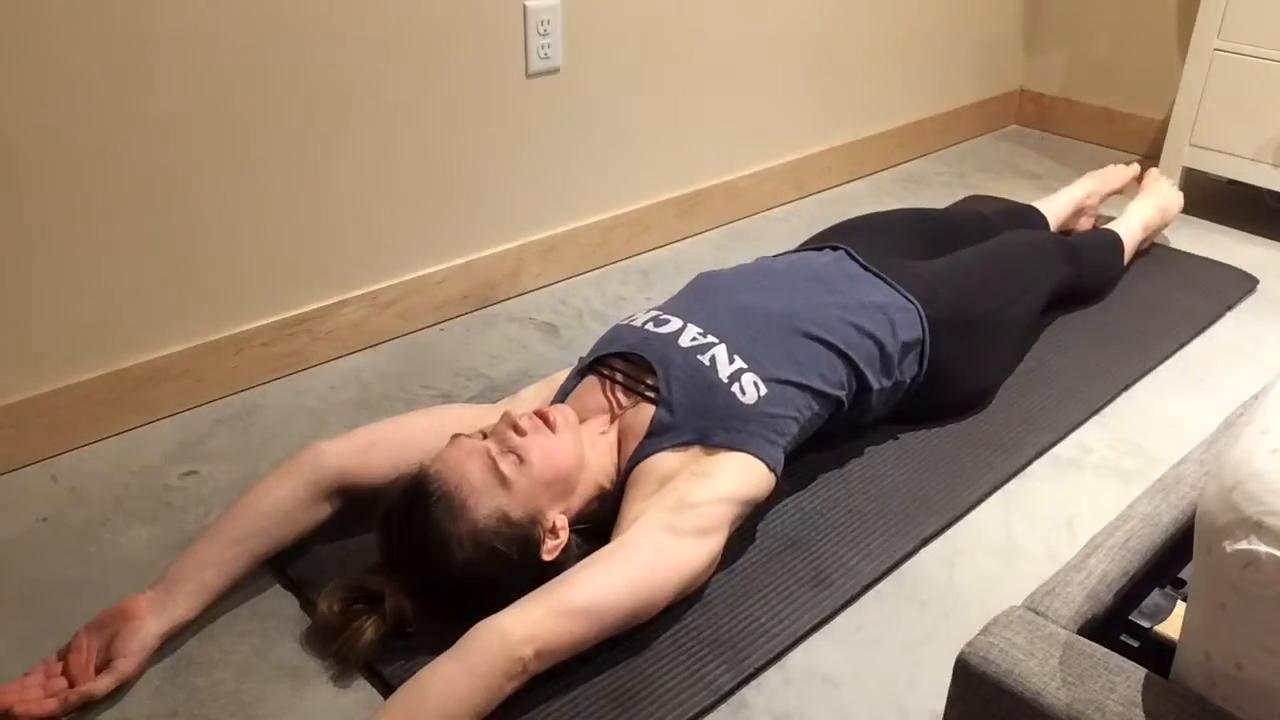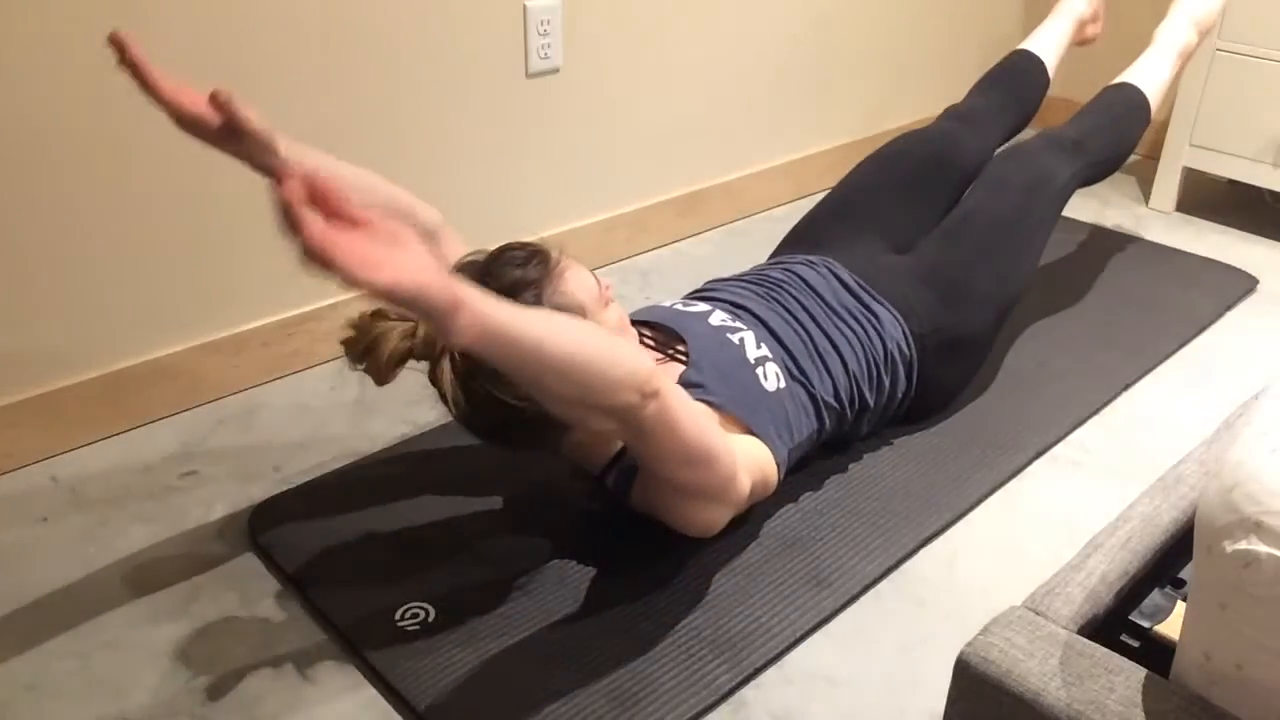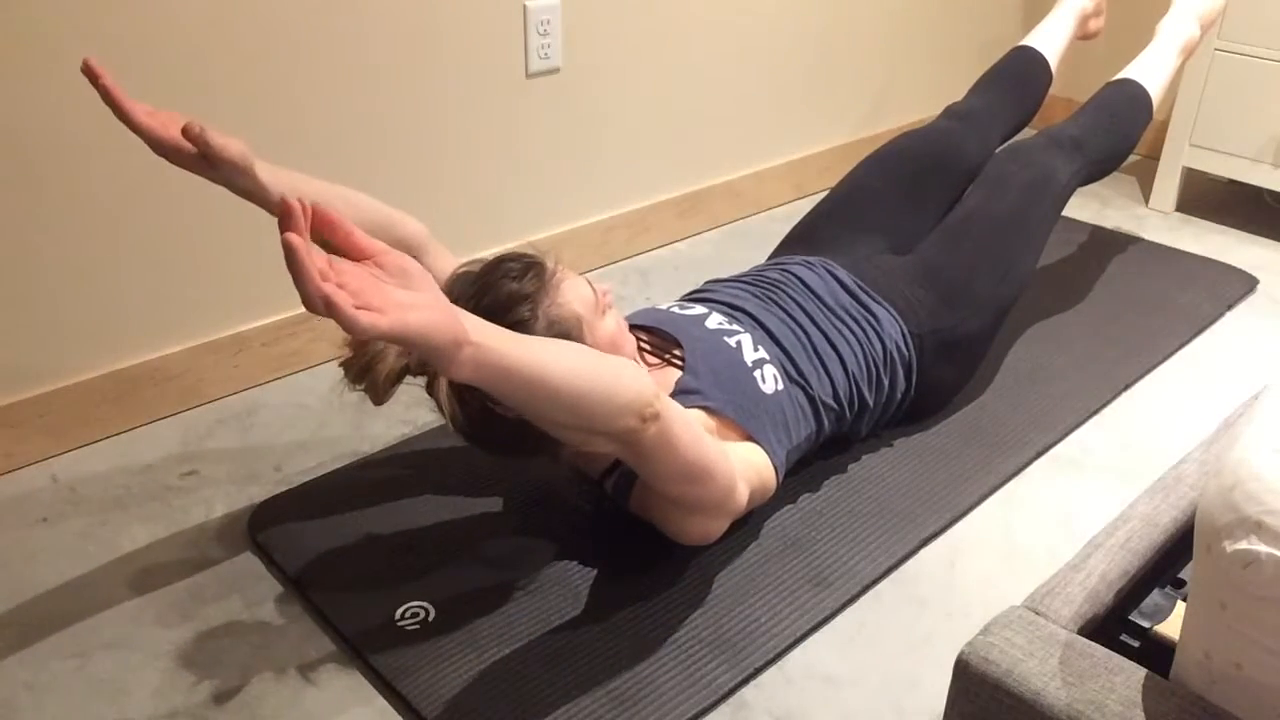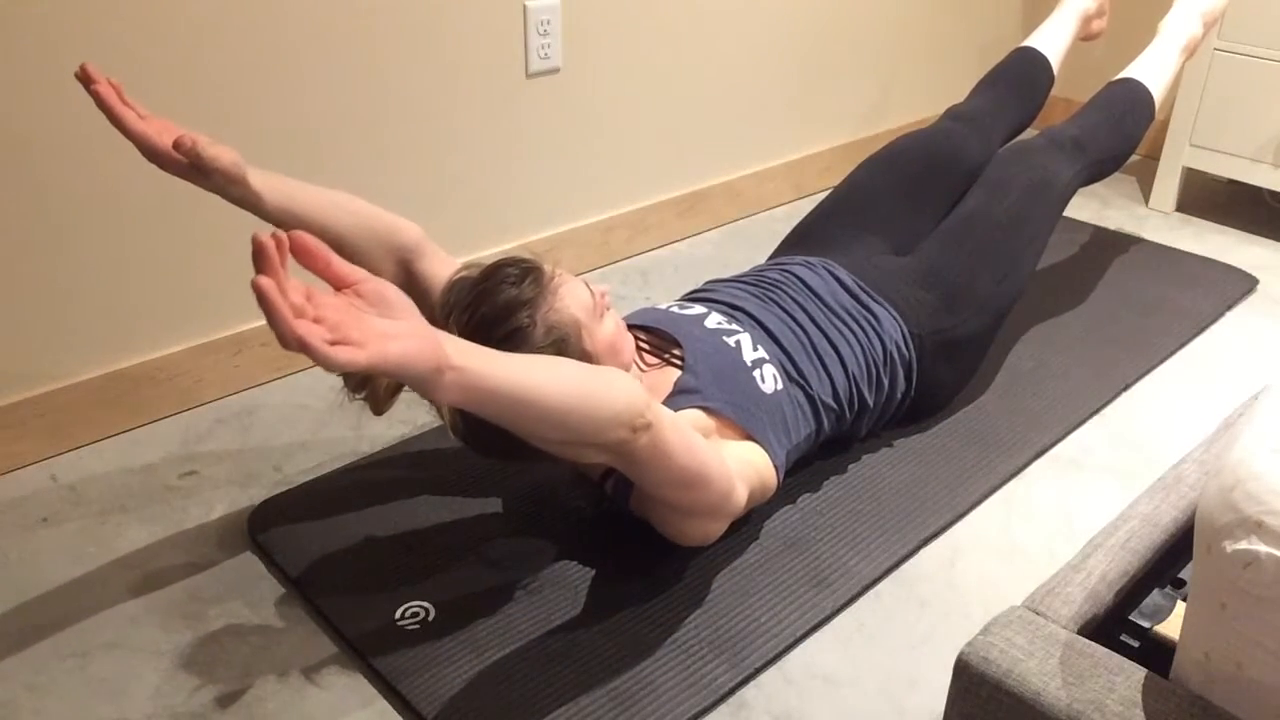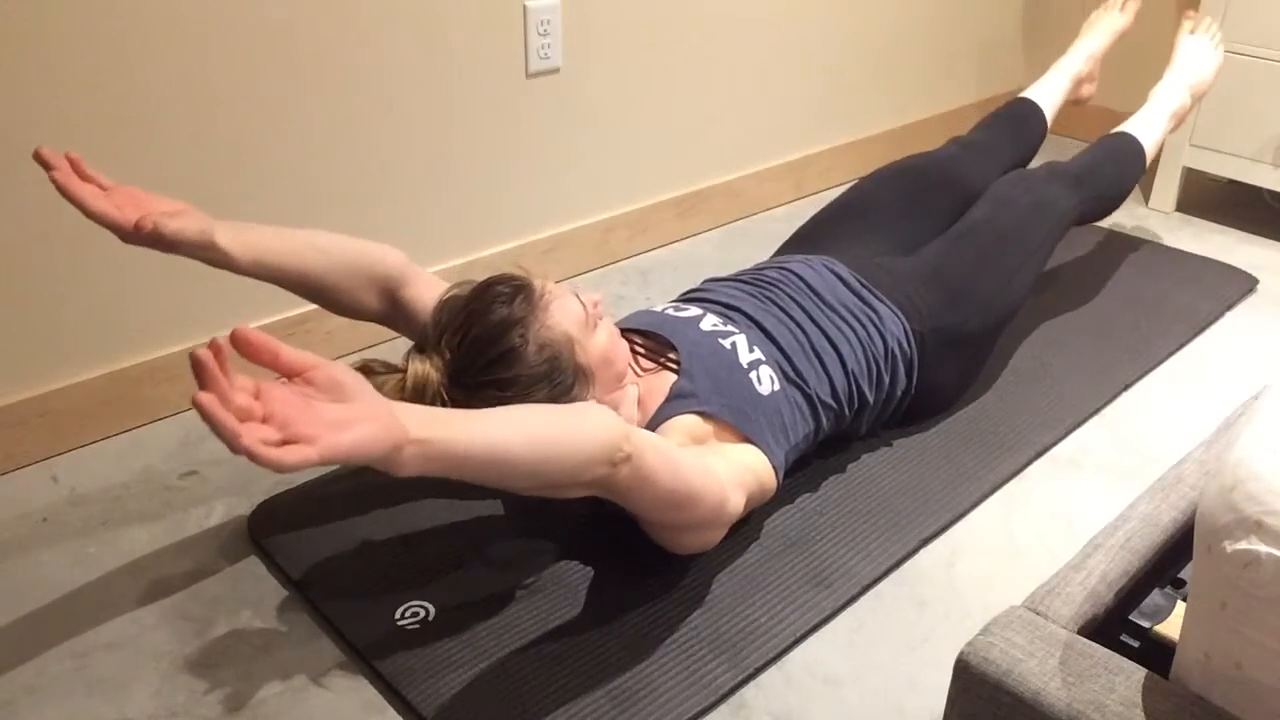
dt=1s
person 1, frame 1
left shoulder: (559, 413)
right shoulder: (686, 498)
left elbow: (335, 460)
left hip: (826, 271)
right hip: (919, 339)
left knee: (980, 218)
right knee: (1041, 261)
left ankle: (1084, 199)
right ankle: (1134, 219)
person 1, frame 2
left shoulder: (594, 359)
right shoulder: (697, 476)
left elbow: (427, 234)
right elbow: (640, 391)
left wrist: (256, 147)
right wrist: (446, 299)
left hip: (807, 274)
right hip: (910, 334)
left knee: (962, 138)
right knee: (1041, 164)
person 1, frame 3
left shoulder: (595, 377)
right shoulder: (691, 484)
left elbow: (413, 248)
right elbow: (640, 408)
left wrist: (232, 163)
right wrist: (447, 330)
left hip: (803, 275)
right hip: (908, 333)
left knee: (963, 135)
right knee: (1043, 163)
person 1, frame 4
left shoulder: (597, 356)
right shoulder: (693, 482)
left elbow: (408, 252)
right elbow: (630, 417)
left wrist: (224, 171)
right wrist: (431, 360)
left hip: (802, 275)
right hip: (908, 333)
left knee: (964, 139)
right knee: (1045, 162)
person 1, frame 5
left shoulder: (584, 368)
right shoulder: (691, 480)
left elbow: (392, 282)
right elbow: (618, 454)
left wrist: (203, 232)
right wrist: (396, 434)
left hip: (804, 276)
right hip: (909, 332)
left knee: (971, 160)
right knee: (1042, 194)
right ankle: (1168, 100)
